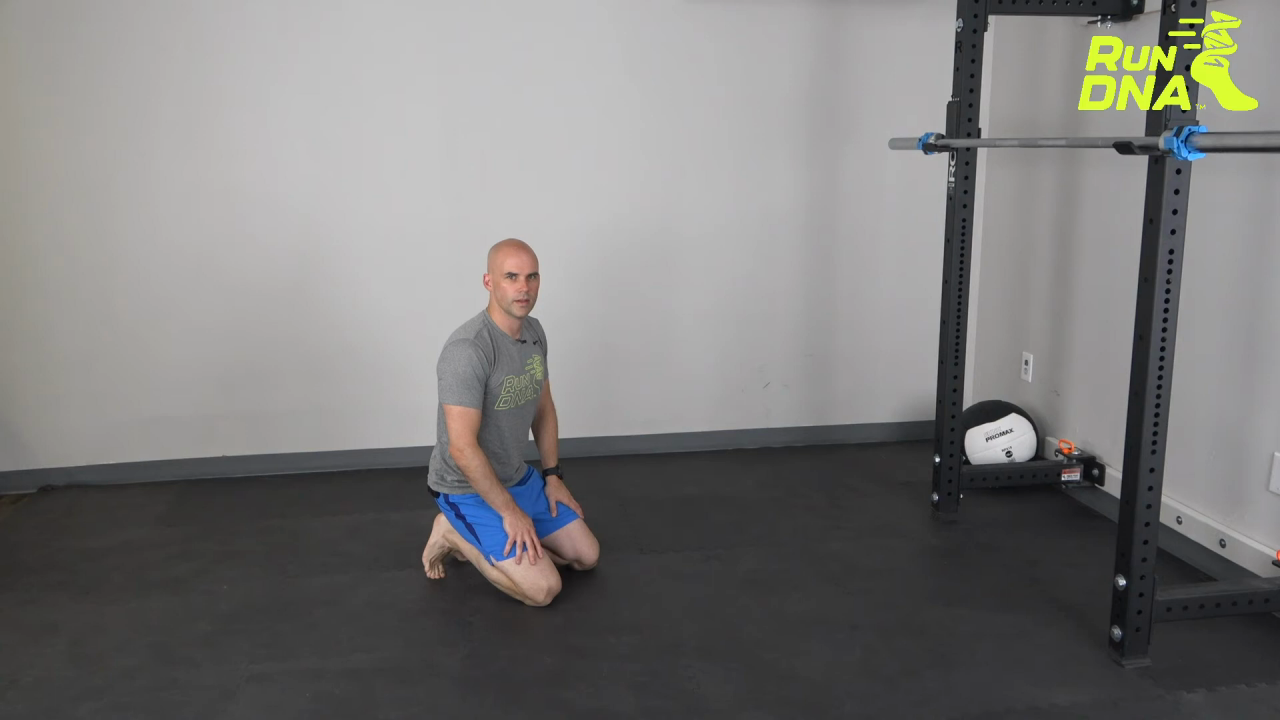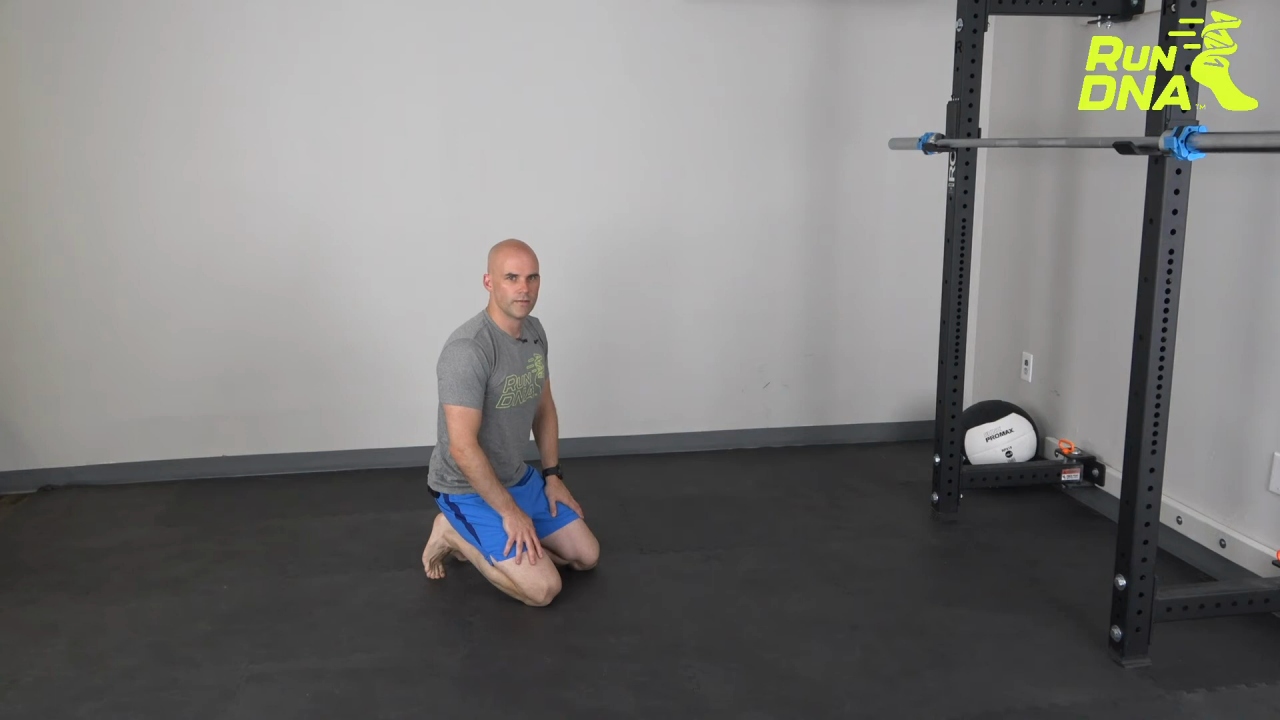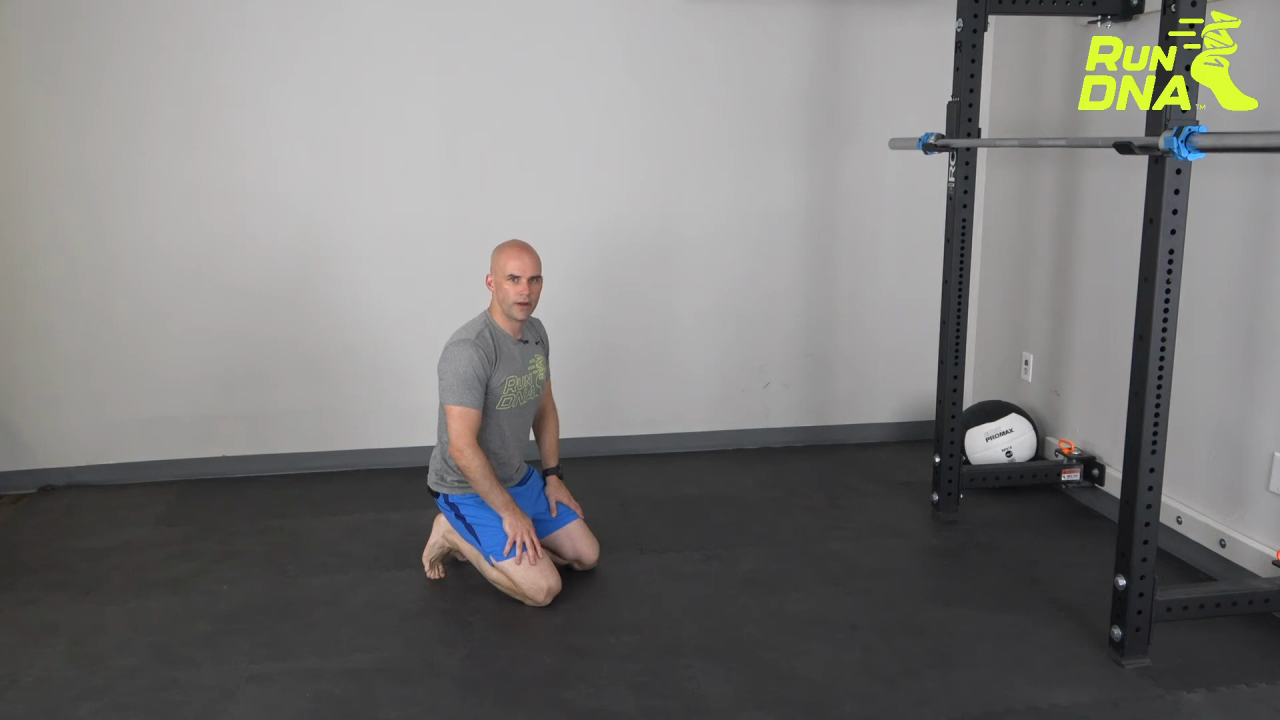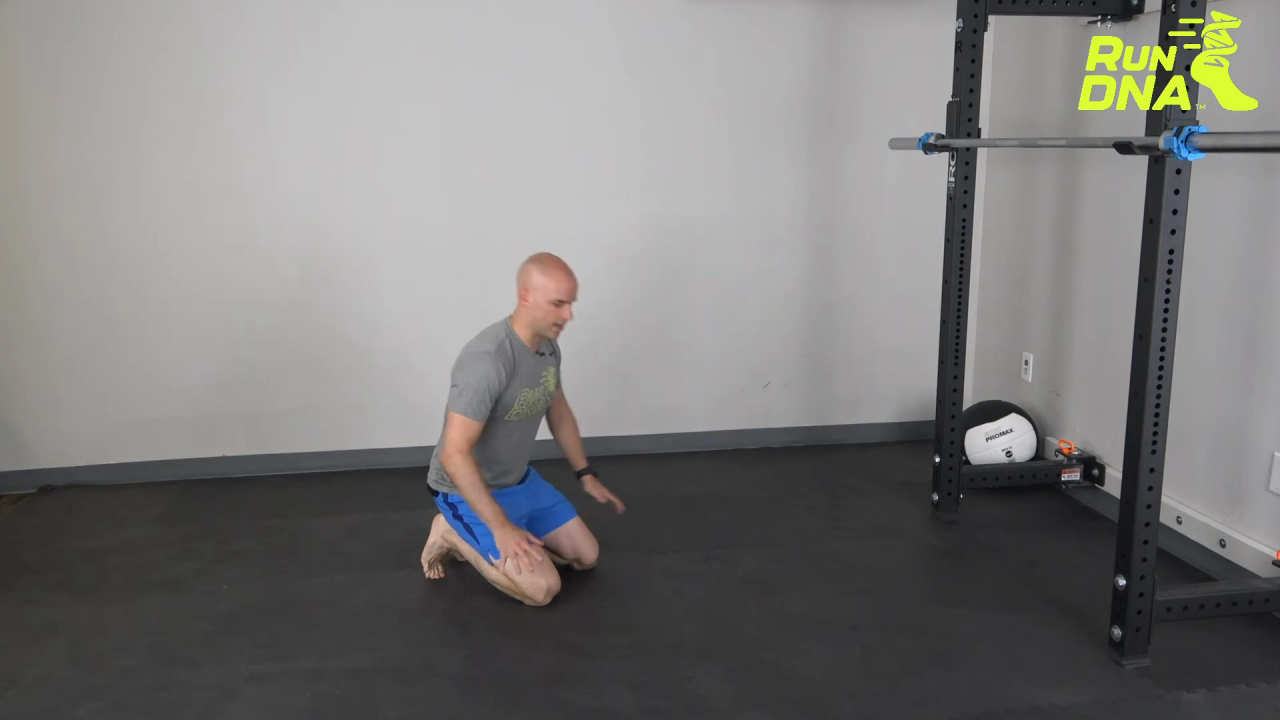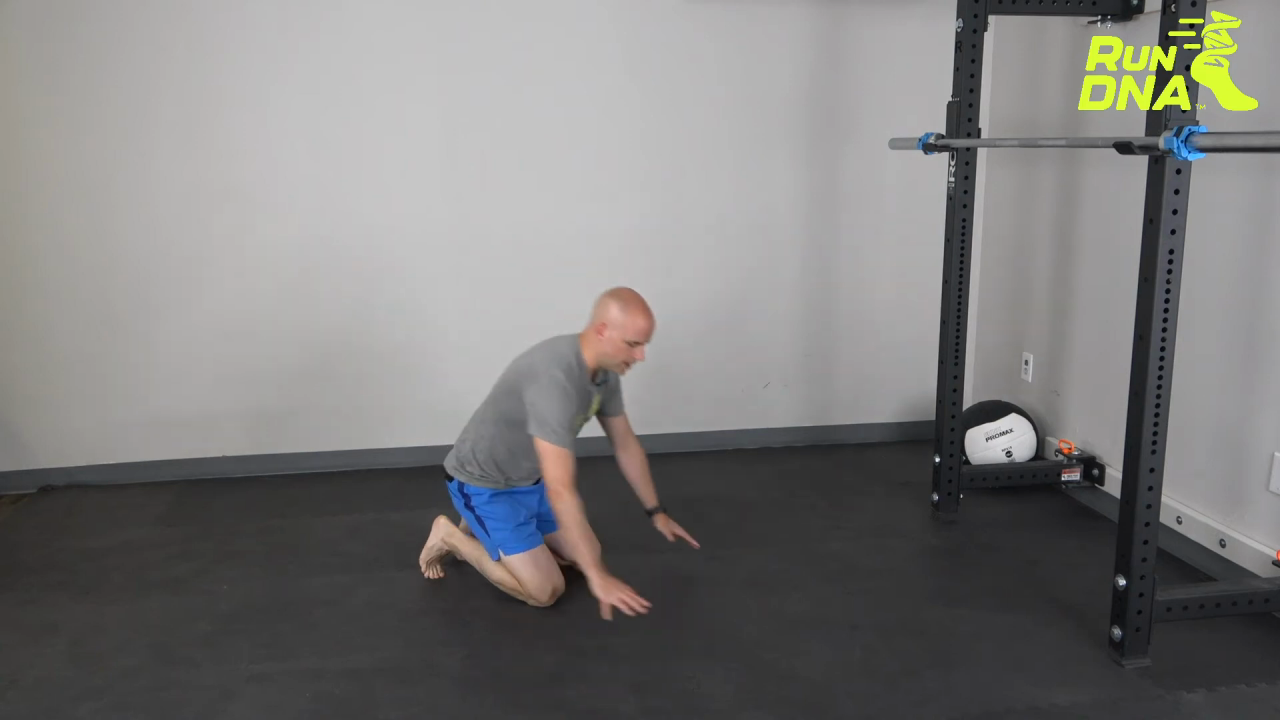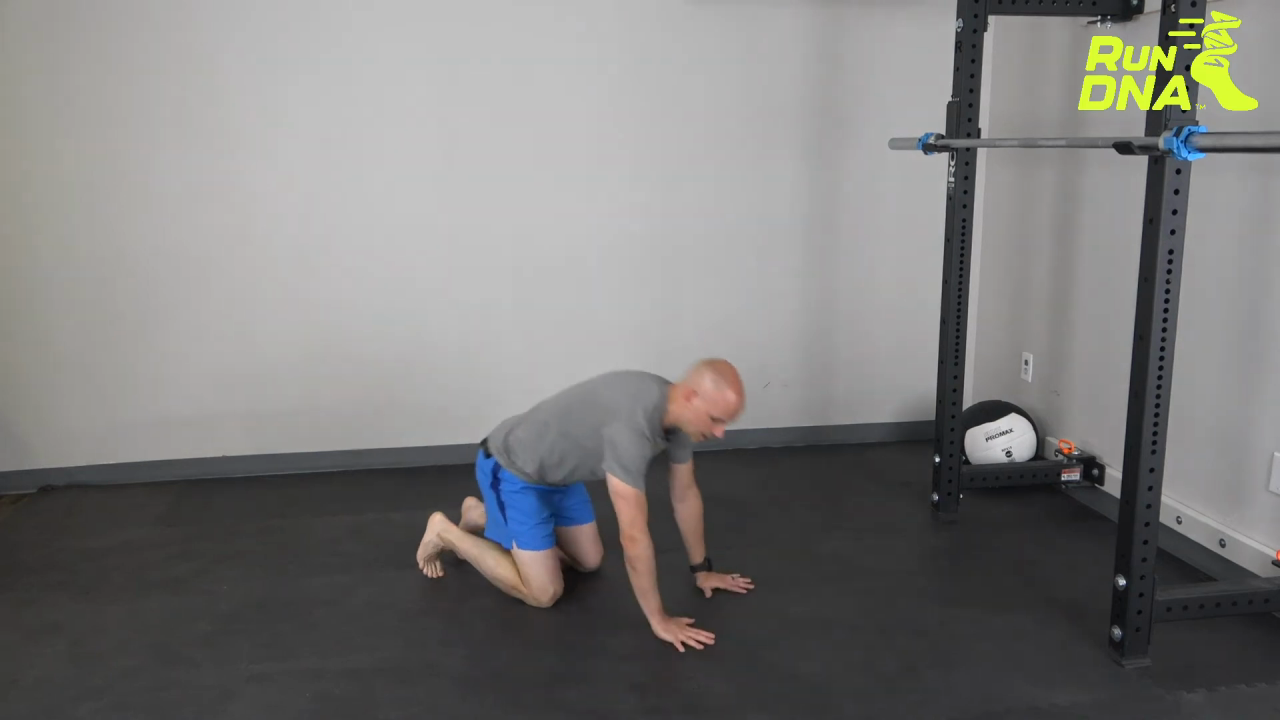
dt=0.5s
person 1, frame 1
left shoulder: (534, 332)
right shoulder: (468, 350)
left elbow: (543, 408)
right elbow: (463, 448)
left wrist: (552, 475)
right wrist: (510, 512)
left hip: (519, 477)
right hip: (469, 489)
left knee: (586, 555)
right knee: (542, 589)
left ankle: (478, 539)
right ankle: (455, 535)
person 1, frame 2
left shoulder: (534, 331)
right shoulder: (468, 350)
left elbow: (543, 408)
right elbow: (463, 448)
left wrist: (552, 475)
right wrist: (510, 512)
left hip: (519, 477)
right hip: (469, 490)
left knee: (586, 556)
right knee: (543, 588)
left ankle: (481, 538)
right ankle: (454, 534)
person 1, frame 3
left shoulder: (536, 333)
right shoulder: (469, 351)
left elbow: (545, 409)
right elbow: (462, 448)
left wrist: (552, 476)
right wrist: (509, 512)
left hip: (520, 478)
right hip: (469, 490)
left knee: (586, 556)
right knee: (543, 588)
left ankle: (488, 538)
right ankle: (454, 535)
person 1, frame 4
left shoulder: (547, 344)
right shoulder: (487, 361)
left elbow: (558, 411)
right elbow: (455, 454)
left wrist: (585, 474)
right wrist: (500, 528)
left hip: (520, 480)
right hip: (471, 490)
left knee: (586, 556)
right knee: (542, 588)
right ankle: (454, 533)
person 1, frame 5
left shoulder: (604, 370)
right shoulder: (553, 381)
left elbow: (625, 443)
right elbow: (560, 489)
left wrist: (656, 512)
right wrist: (597, 576)
left hip: (531, 479)
right hip: (484, 484)
left knee: (585, 555)
right knee: (545, 590)
left ankle: (480, 527)
right ankle: (451, 537)
person 1, frame 6
left shoulder: (677, 413)
right shoulder: (632, 424)
left elbow: (685, 494)
right elbow: (633, 536)
left wrist: (702, 568)
right wrist: (659, 619)
left hip: (555, 469)
right hip: (513, 470)
left knee: (590, 561)
right knee: (544, 592)
left ankle: (484, 516)
right ankle: (445, 533)
